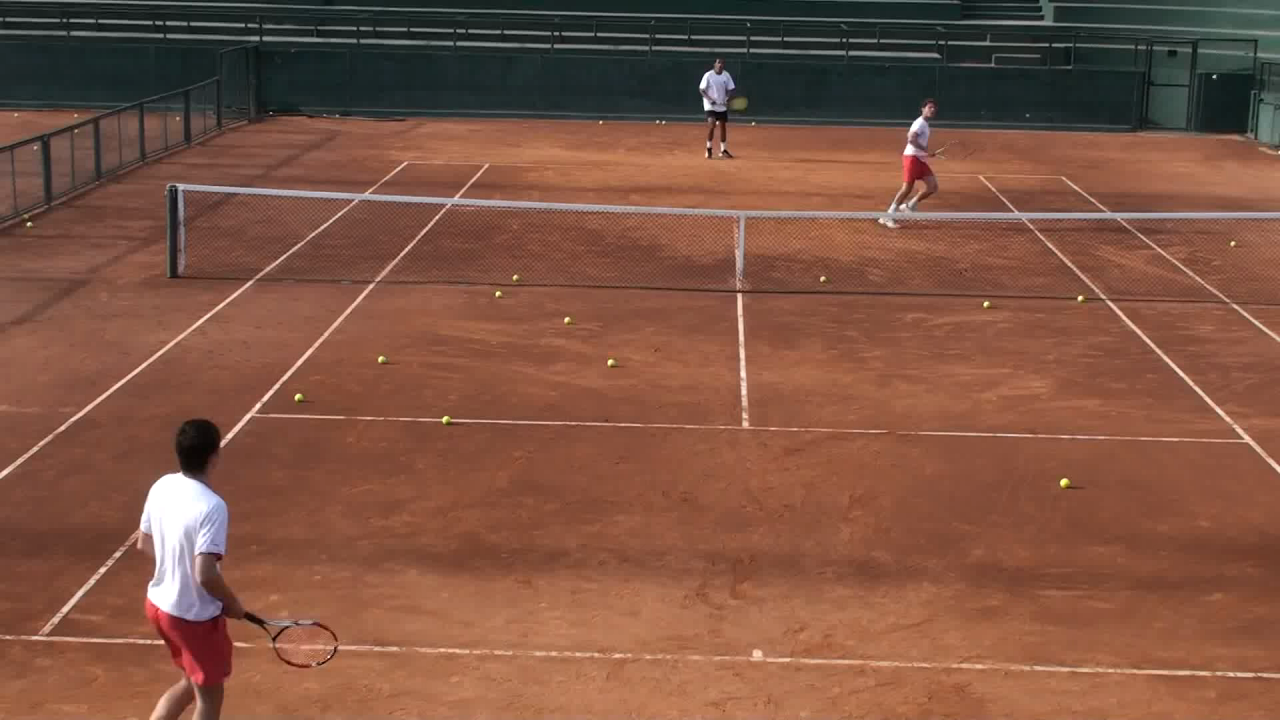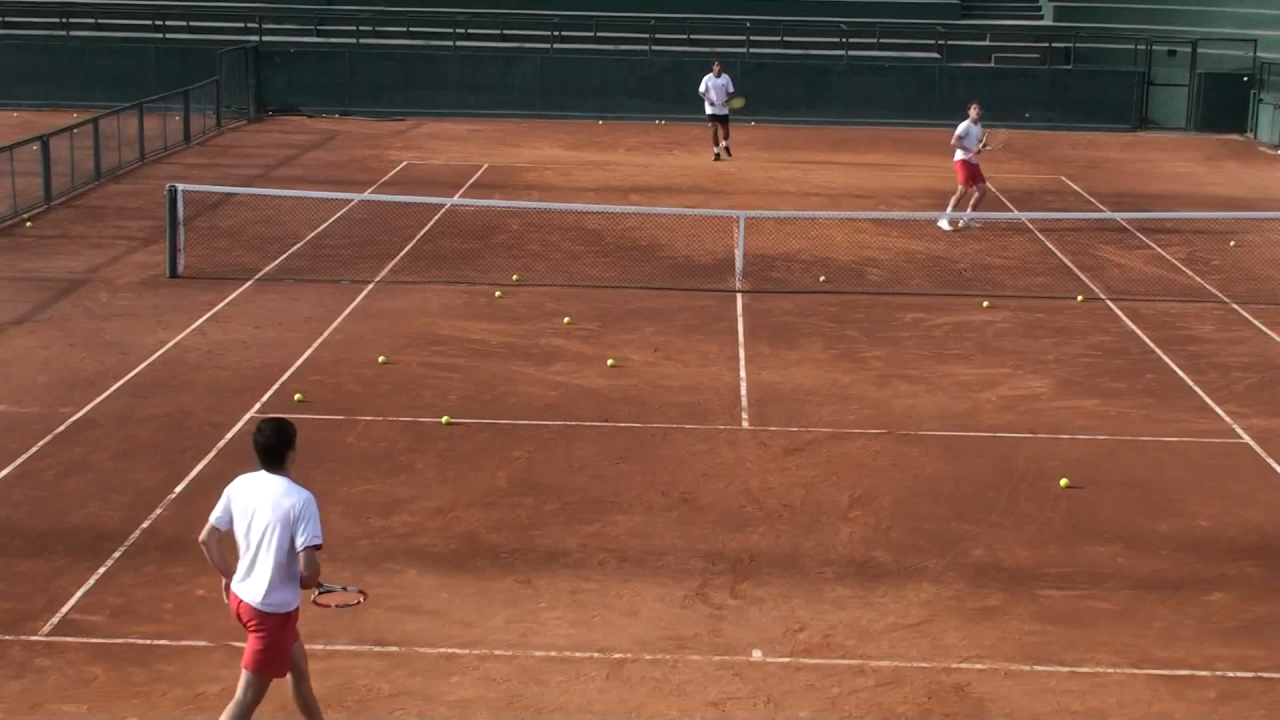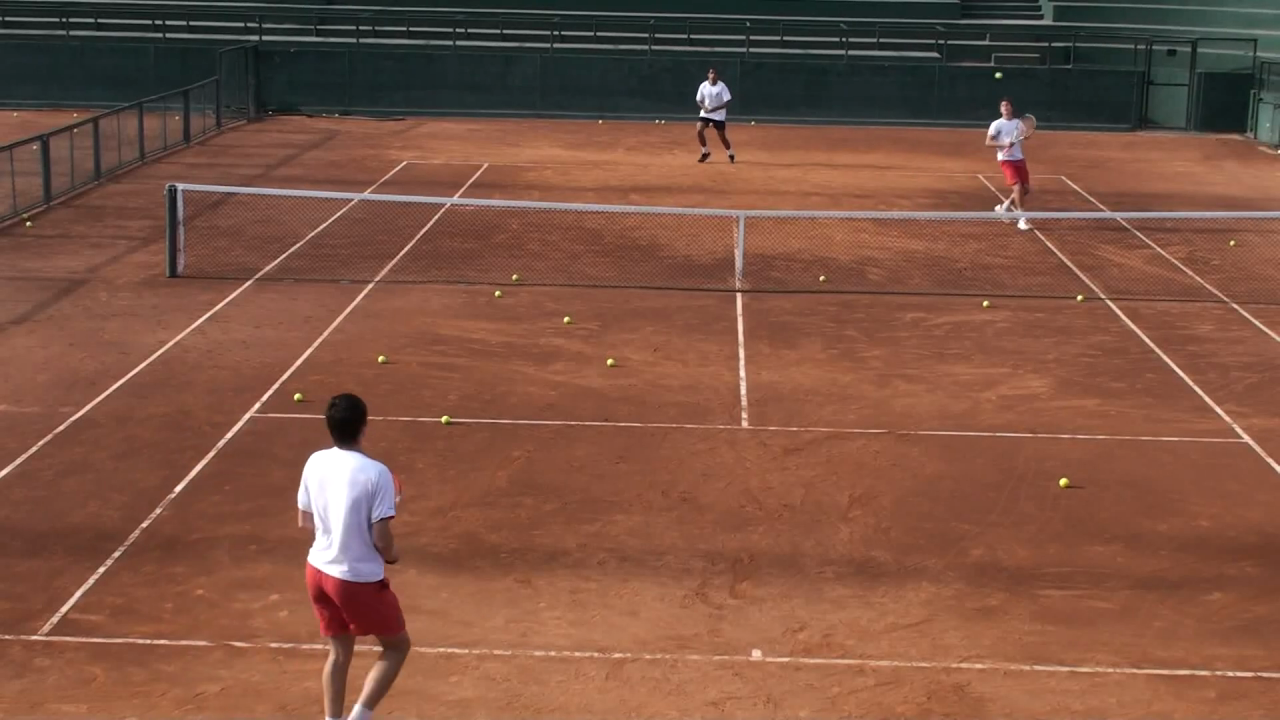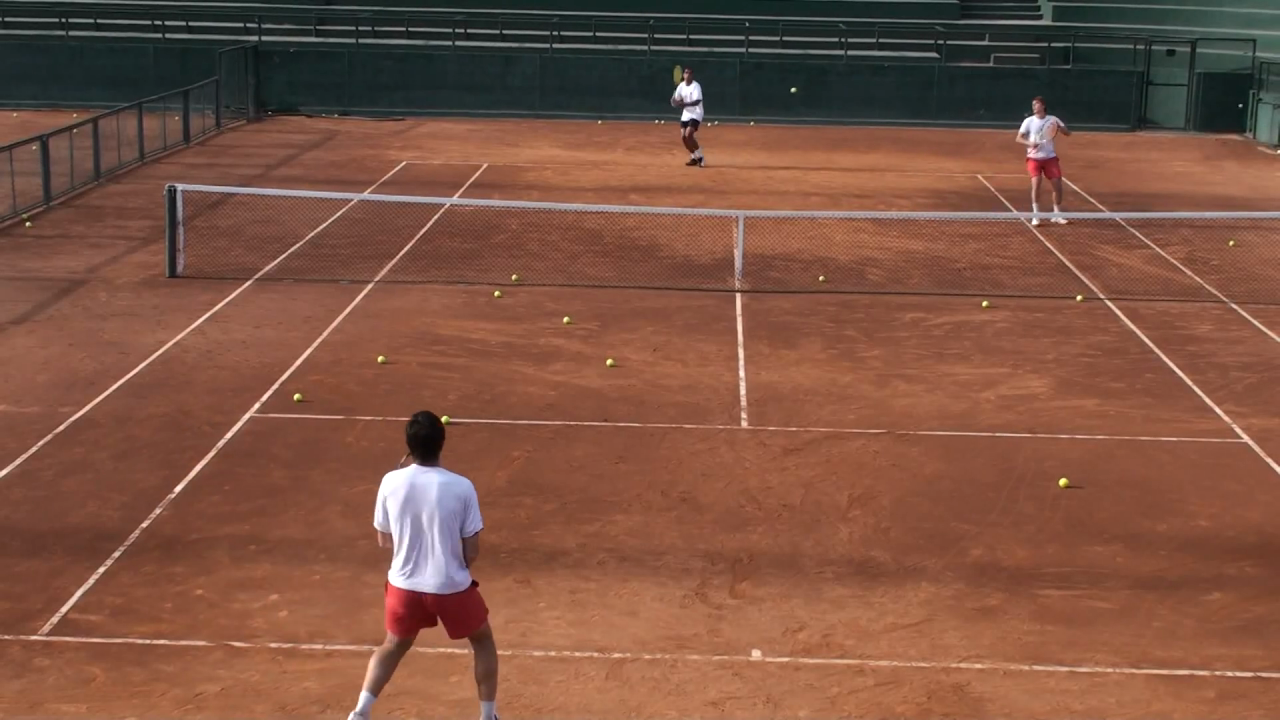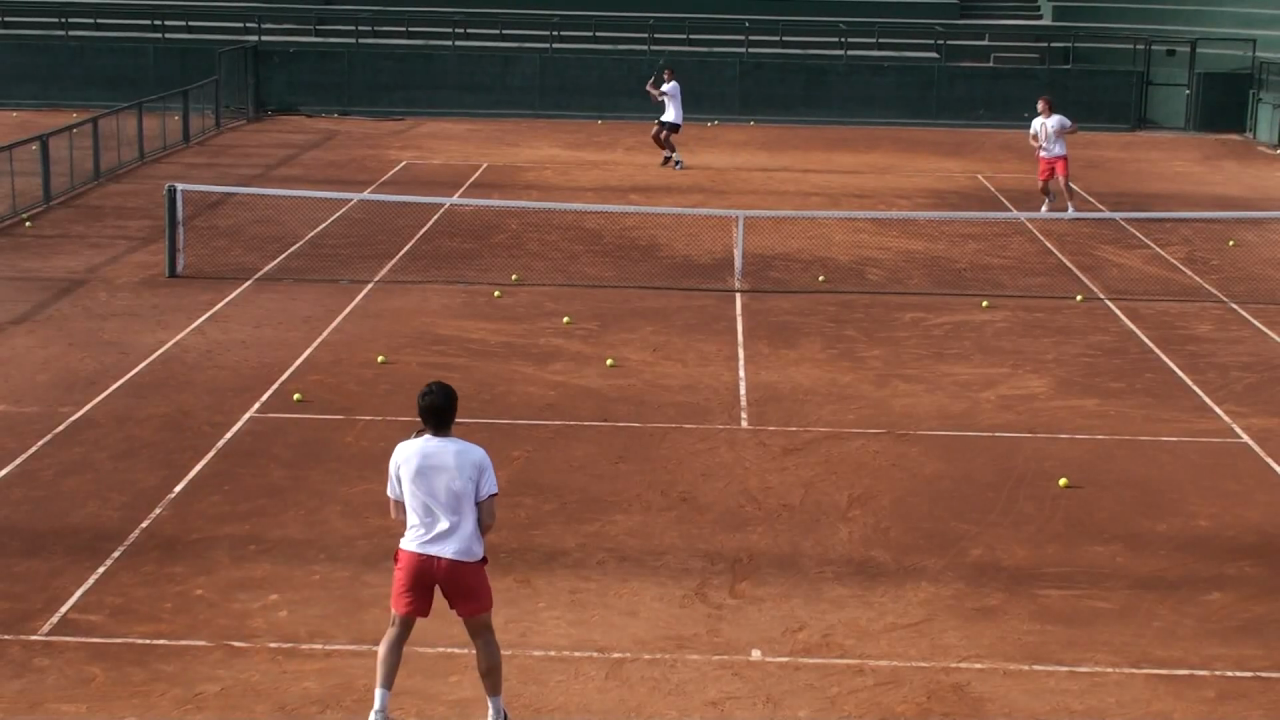
dt=0.3s
person 1, frame 1
left shoulder: (161, 487)
right shoulder: (212, 506)
left elbow: (144, 543)
right elbow: (206, 575)
right wrist: (232, 604)
left hip: (158, 604)
right hip: (194, 615)
left knee: (190, 686)
person 1, frame 2
left shoulder: (238, 486)
right shoulder: (301, 500)
left elbow: (206, 539)
right elbow: (307, 568)
right wrist: (311, 582)
left hip: (242, 595)
right hip: (272, 607)
left knee: (297, 662)
person 1, frame 3
left shoulder: (314, 463)
right shoulder: (376, 473)
left elbow: (304, 522)
right elbow: (381, 540)
right wrist: (391, 556)
left hip: (318, 571)
right hip: (360, 579)
left knee: (340, 651)
right knee: (397, 648)
person 1, frame 4
left shoulder: (390, 483)
right shoulder: (462, 488)
left elbow: (384, 541)
right elbow: (471, 551)
left hip: (403, 586)
right hip: (450, 588)
left knee: (393, 647)
right knee: (483, 641)
person 1, frame 5
left shoulder: (403, 453)
right shoulder: (476, 456)
left elbow: (397, 511)
right elbow: (488, 519)
left hip: (415, 556)
right hip: (464, 560)
left knee: (398, 630)
right knee: (483, 635)
